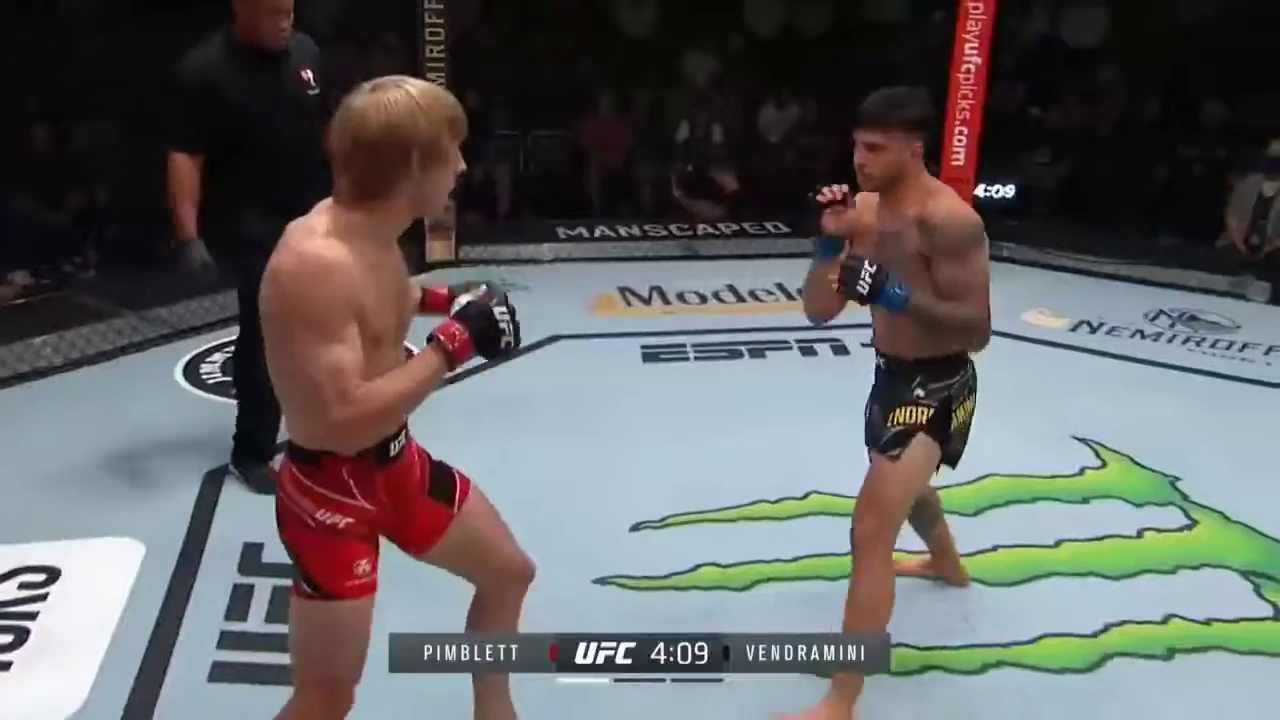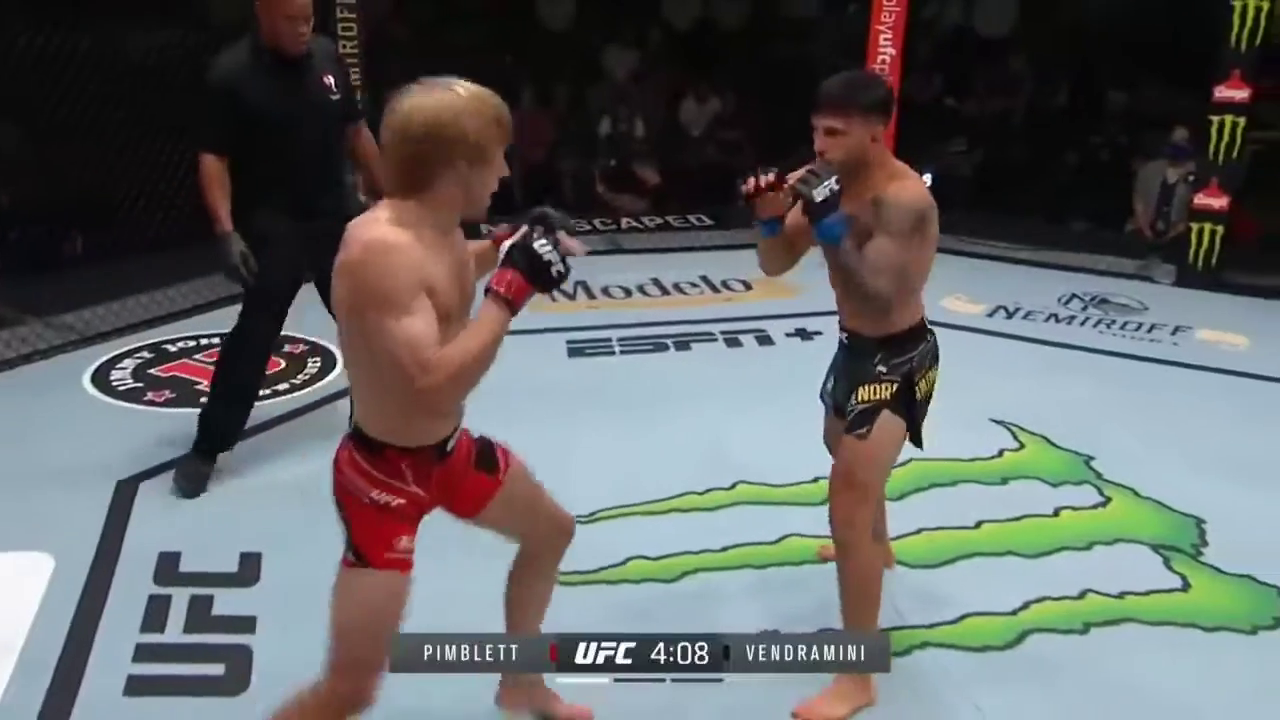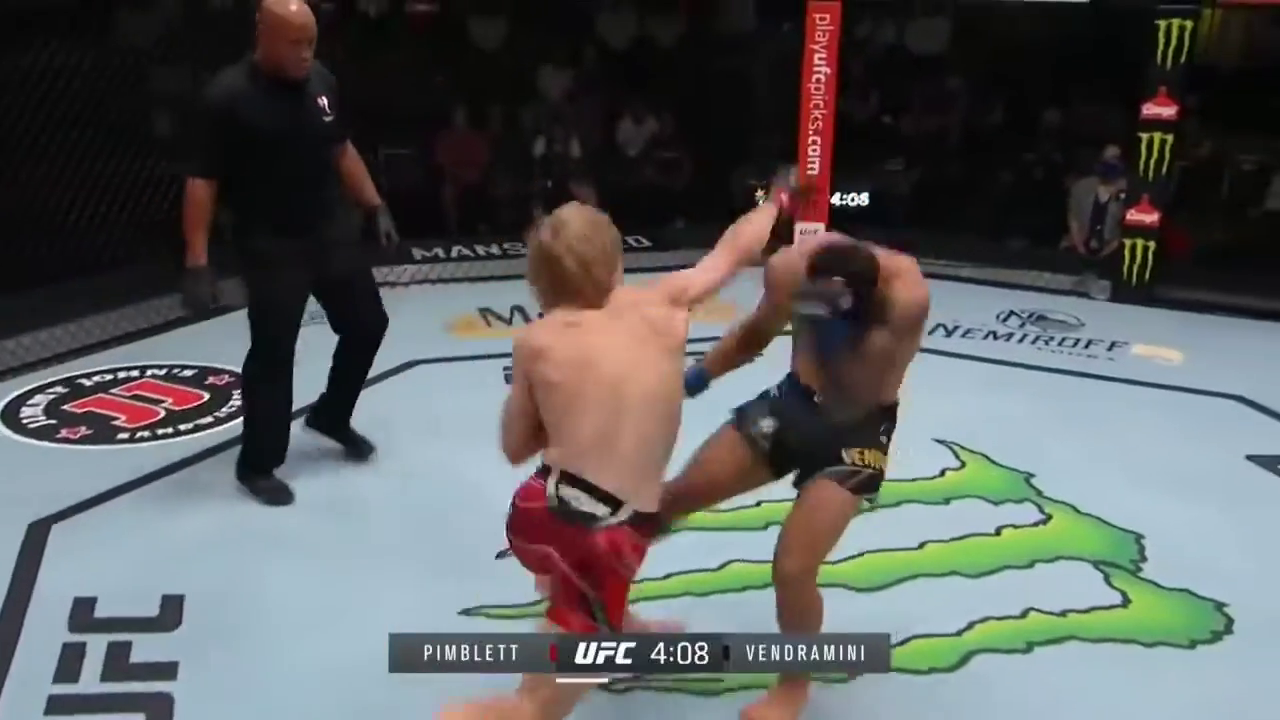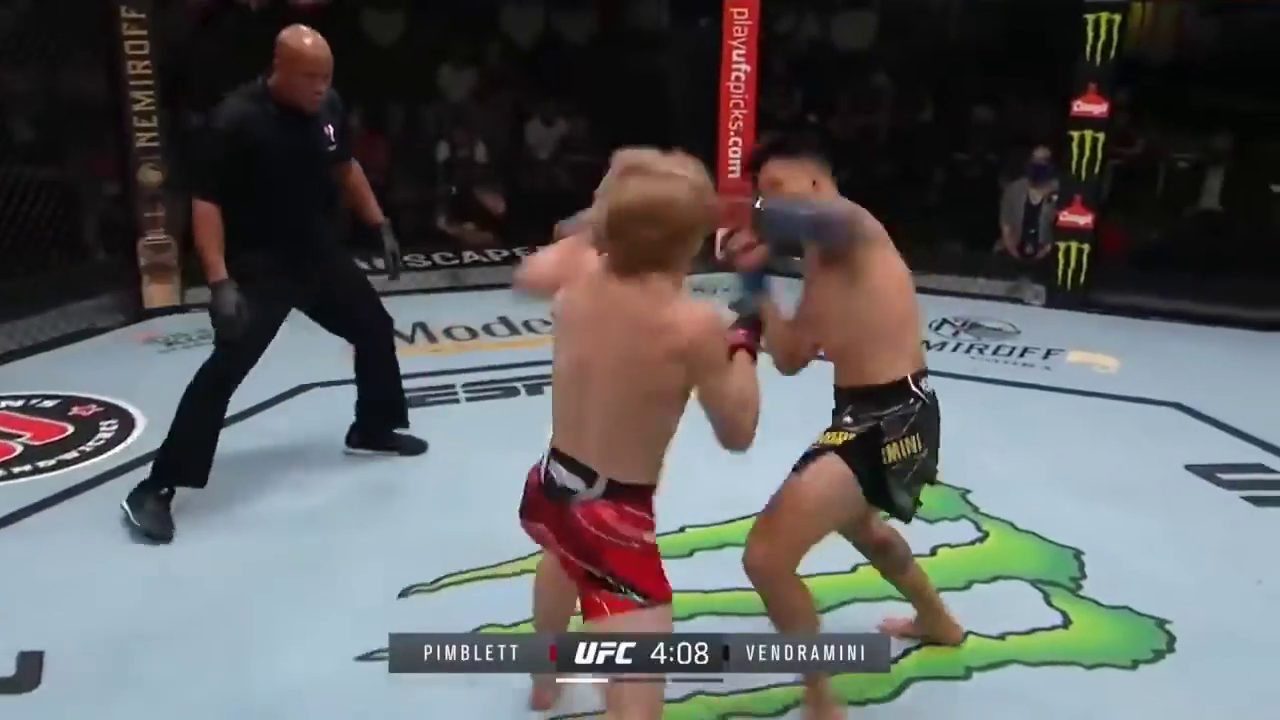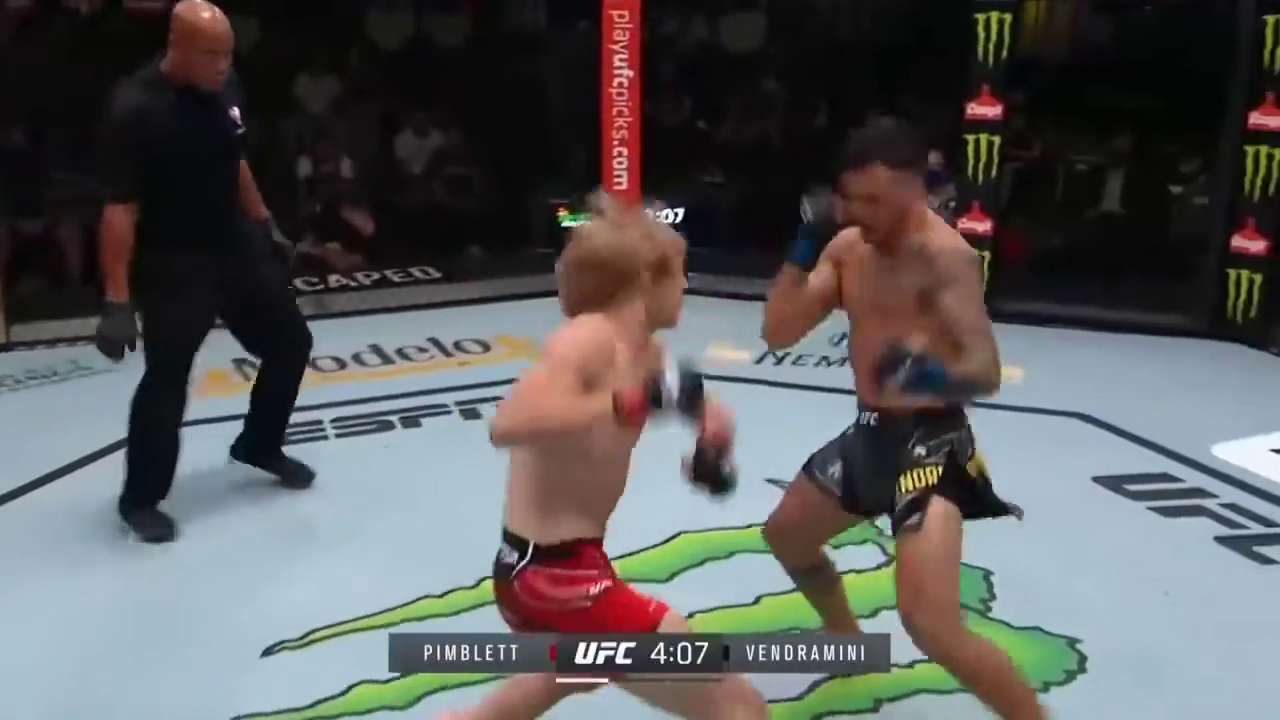
dt=0.4s
person 1, frame 1
left shoulder: (947, 219)
right shoulder: (862, 209)
left elbow: (975, 331)
right elbow: (818, 312)
left wrist: (892, 294)
right wrist: (831, 240)
left hip: (934, 386)
right hip: (891, 373)
left knee: (871, 532)
right knee: (901, 481)
right ankle: (946, 561)
person 1, frame 2
left shoulder: (903, 200)
right shoulder: (821, 179)
left elbow: (875, 304)
right elbow: (774, 263)
left wrist: (829, 227)
right wrist: (769, 214)
left hip: (897, 361)
right hip: (855, 349)
left knee: (848, 512)
right knee: (844, 452)
right ankle: (877, 548)
person 1, frame 3
left shoulder: (904, 296)
right shoulder: (791, 267)
left elbow: (854, 398)
right elbow: (756, 330)
left wrist: (835, 338)
right wrist: (699, 376)
left hip: (859, 431)
right hip: (795, 398)
left knee: (793, 567)
right knee: (680, 497)
person 1, frame 4
left shoulder: (843, 226)
right shoulder: (820, 262)
left elbow: (830, 220)
right elbow: (788, 360)
right wrist: (755, 279)
left hip: (880, 418)
right hip: (890, 412)
left knee: (766, 558)
right knee: (856, 521)
right ankle: (936, 619)
person 1, frame 5
left shoulder: (942, 255)
right shoulder: (846, 246)
left elbow: (985, 372)
right elbow: (779, 332)
left wrist: (930, 374)
right wrist: (803, 246)
left hip: (931, 445)
right hip: (868, 432)
left knee: (935, 631)
right knee: (784, 535)
right ankle: (848, 638)
person 2, frame 1
left shoulder: (370, 228)
right shoulder: (314, 260)
right elbow: (349, 417)
left wrist: (431, 298)
right wrist: (451, 342)
left hip: (395, 458)
right hip: (327, 482)
left knee: (507, 572)
person 2, frame 2
left shoulder: (434, 223)
right shoulder: (379, 249)
right elbow: (432, 385)
left wrist: (518, 245)
right wrist: (510, 292)
left hip: (448, 447)
right hip: (380, 472)
left knee: (551, 530)
person 2, frame 3
left shoulder: (538, 341)
right shoulder: (662, 302)
left elbow: (514, 449)
right elbow: (734, 250)
right wrist: (780, 196)
left hip: (543, 508)
right hip: (609, 535)
person 2, frame 4
left shoulder: (578, 272)
right shoulder: (693, 328)
left elbow: (530, 275)
right elbow: (739, 434)
left wrist: (594, 223)
right wrist: (741, 342)
left hip: (548, 489)
right hip: (610, 517)
left knee: (566, 568)
person 2, frame 5
left shoulder: (638, 347)
right shoulder: (589, 340)
right elbow: (508, 424)
left wrist: (710, 429)
right wrist: (628, 404)
left hip: (547, 568)
right hip: (559, 583)
person 3, frame 1
left shoulder: (306, 51)
right shoulder: (205, 69)
right elbow: (185, 156)
right wrist: (191, 237)
right hip: (269, 222)
right knee: (263, 337)
right ankle: (252, 453)
person 3, frame 2
left shoulder: (327, 57)
right shoulder: (232, 74)
left elbow: (354, 128)
right elbow: (214, 157)
left wrist: (385, 191)
right wrist: (226, 231)
left hip: (334, 216)
right hip: (274, 227)
right knee: (256, 332)
right ankle: (205, 448)
person 3, frame 3
left shoulder: (320, 81)
right shoulder: (228, 97)
left elbow: (340, 148)
right elbow: (201, 182)
left wrist: (375, 208)
right wrist: (198, 264)
left hip: (329, 232)
right hip: (270, 246)
left knee: (368, 323)
right knee: (274, 351)
left ankle: (331, 415)
right ankle: (257, 466)
person 3, frame 4
left shoulder: (327, 105)
right shoulder: (237, 119)
left elbow: (345, 168)
right elbow: (207, 204)
left wrist: (380, 227)
right wrist: (221, 282)
left hip: (318, 254)
right hip: (260, 265)
left knee: (375, 330)
right knee: (226, 370)
left ankle: (376, 430)
right ankle: (156, 490)
person 3, frame 5
left shoulder: (224, 86)
right shoulder: (134, 110)
right elbow: (119, 211)
left wrist: (263, 224)
right wrist: (117, 301)
left hip: (236, 246)
right hip: (171, 263)
left knee: (289, 341)
right knee: (168, 380)
left ankle: (260, 445)
right ankle: (141, 498)
